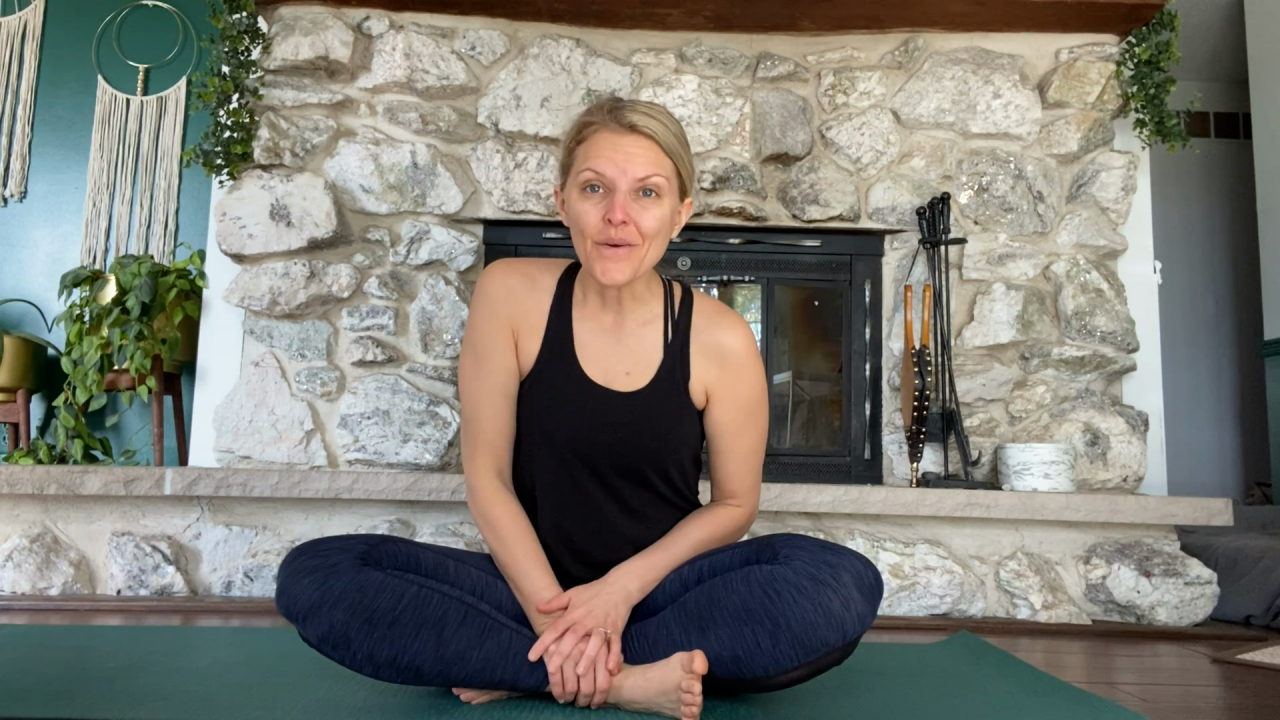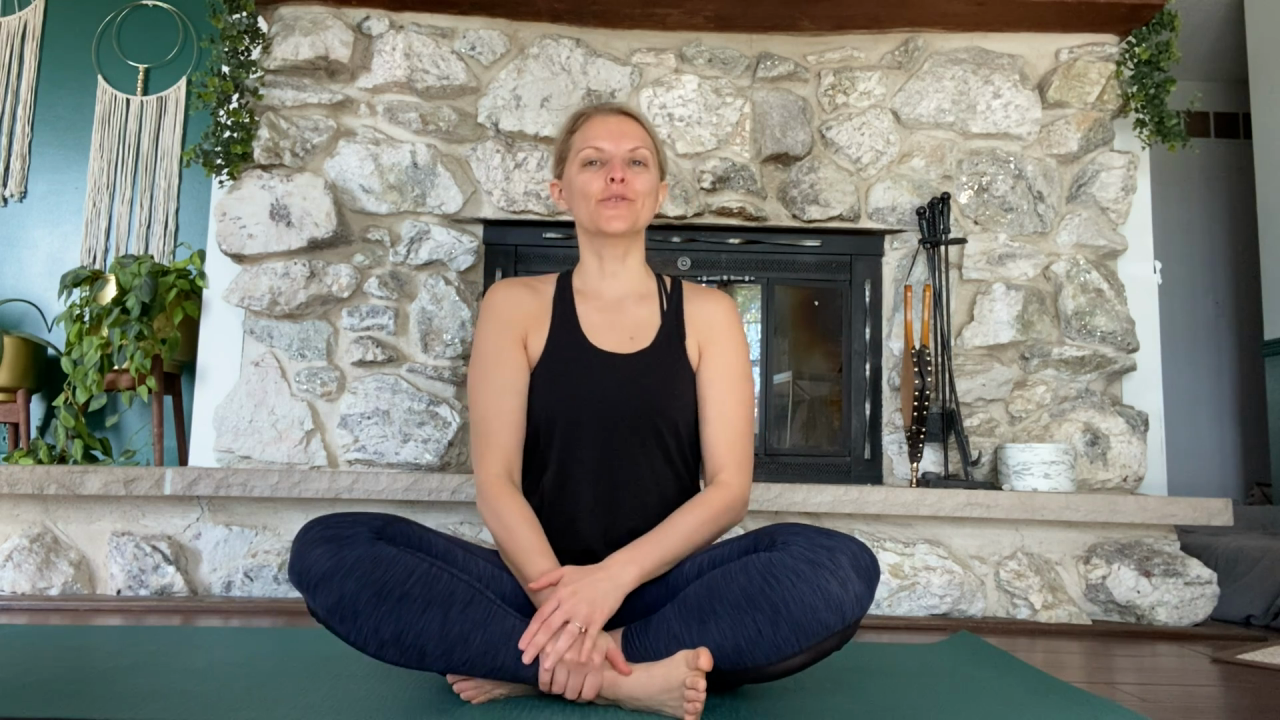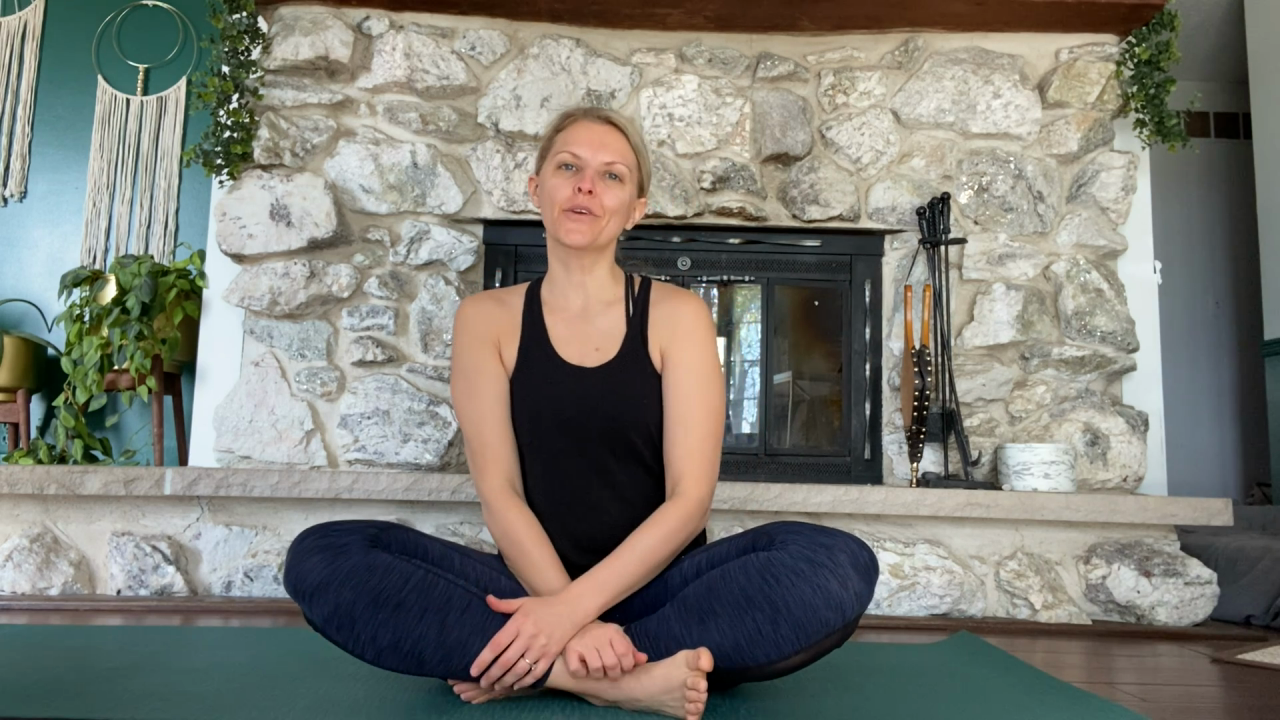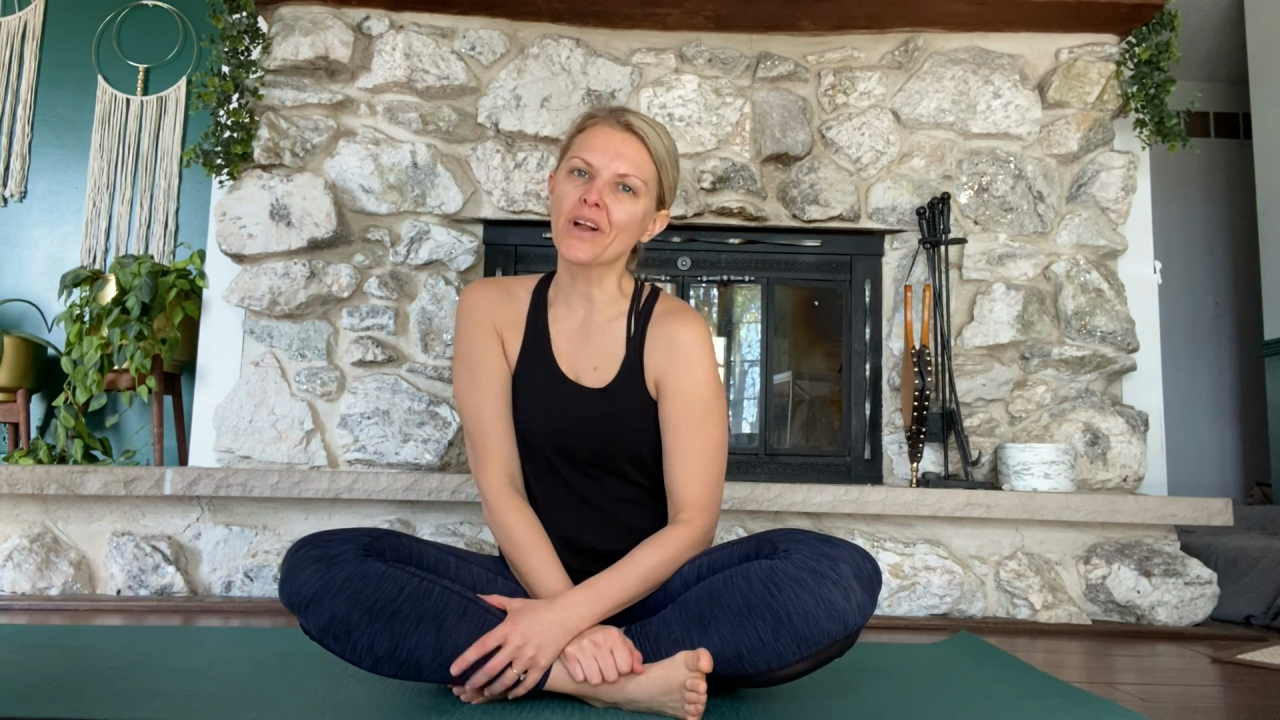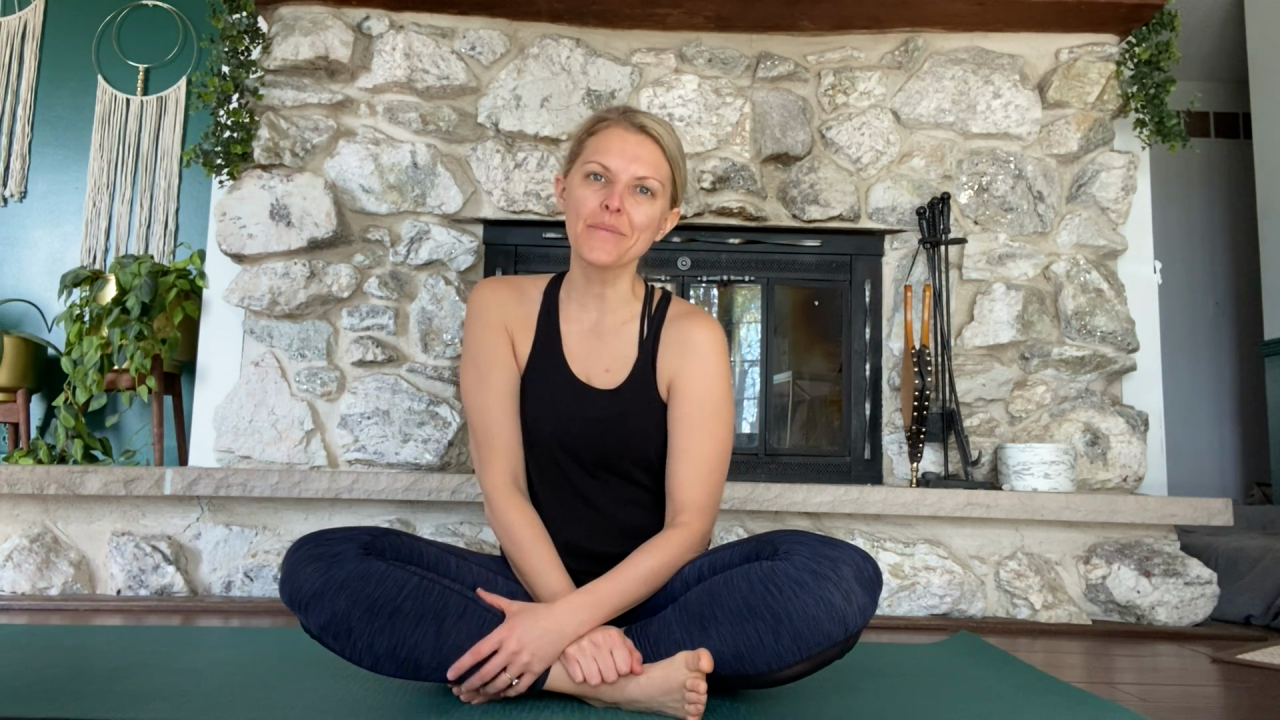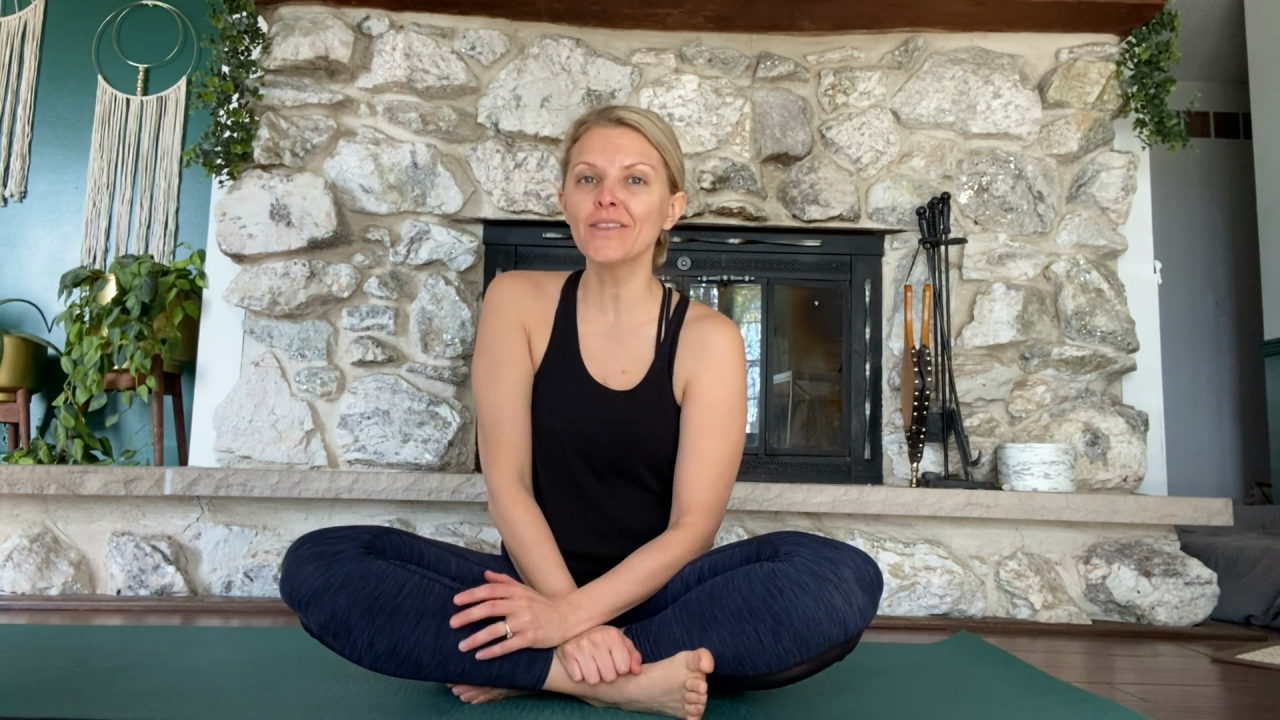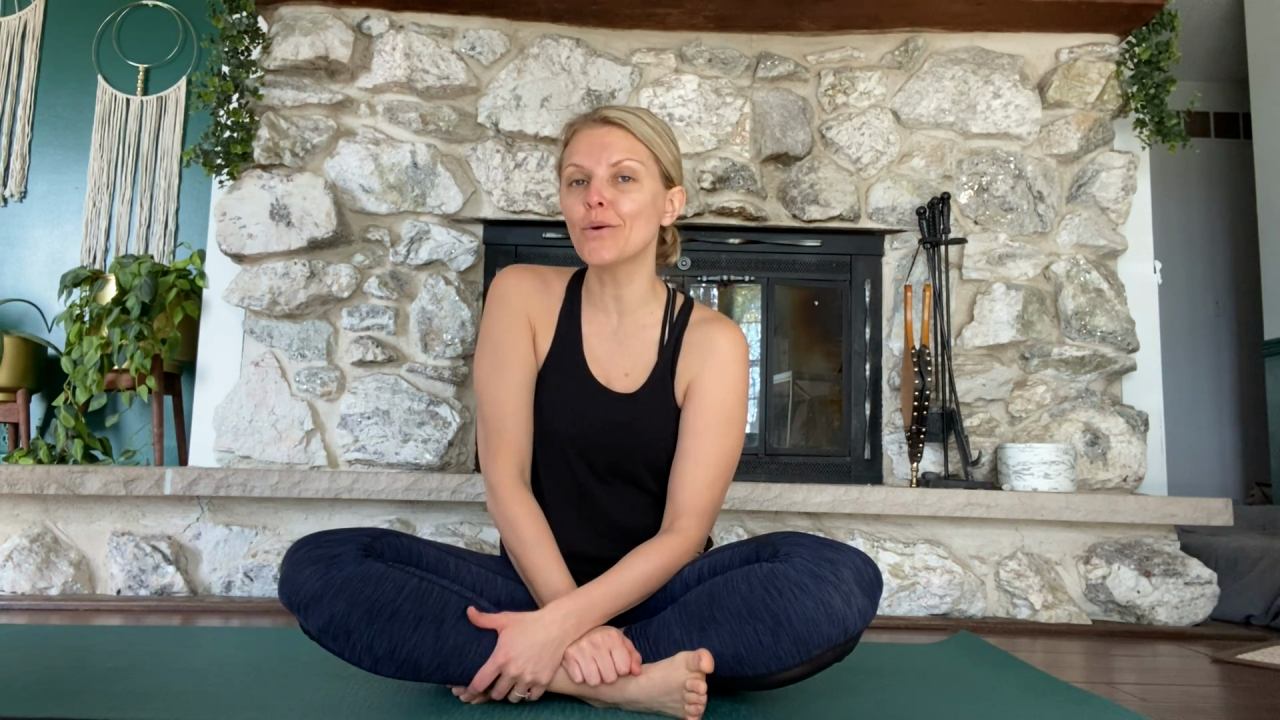
dt=0.7s
person 1, frame 1
left shoulder: (719, 340)
right shoulder: (510, 294)
left elbow: (734, 504)
right elbow: (487, 478)
left wrist: (624, 586)
right wrist: (552, 616)
left hip: (663, 594)
right hip: (536, 590)
left knee: (845, 587)
right knee: (312, 577)
left ankle: (524, 670)
person 1, frame 2
left shoulder: (707, 312)
right shoulder: (515, 304)
left elbow: (728, 489)
right elbow: (495, 481)
left wrist: (616, 577)
right wrist: (556, 599)
left hip: (668, 589)
right hip: (540, 587)
left knee: (842, 568)
right knee: (326, 548)
left ankle: (530, 668)
person 1, frame 3
left shoulder: (676, 314)
right shoulder: (487, 317)
left elbow: (690, 498)
right elbow: (498, 492)
left wrist: (573, 608)
right wrist: (568, 615)
left hip: (660, 589)
right hip: (536, 588)
left knee: (838, 566)
right knee: (321, 557)
person 1, frame 4
left shoulder: (676, 333)
right shoulder: (491, 307)
left elbow: (693, 524)
right elbow: (500, 489)
left wrist: (568, 616)
right wrist: (567, 615)
left hip: (656, 593)
right hip: (537, 587)
left knee: (841, 576)
right knee: (316, 565)
person 1, frame 5
left shoulder: (690, 335)
right shoulder: (502, 305)
left elbow: (689, 526)
right elbow: (502, 489)
left wrist: (567, 621)
right wrist: (568, 617)
left hip: (655, 594)
right hip: (535, 588)
left knee: (843, 577)
right knee: (318, 564)
person 1, frame 6
left shoulder: (708, 337)
right shoulder: (518, 301)
left elbow: (694, 526)
right elbow: (506, 484)
left wrist: (572, 615)
right wrist: (563, 611)
left hip: (657, 596)
right hip: (540, 587)
left knee: (843, 579)
right knee: (317, 563)
person 1, frame 7
left shoulder: (711, 341)
right shoulder: (522, 295)
left elbow: (685, 531)
right elbow: (506, 480)
left wrist: (562, 625)
right wrist: (569, 619)
left hip: (656, 596)
right hip: (537, 588)
left knee: (844, 580)
right knee: (315, 567)
